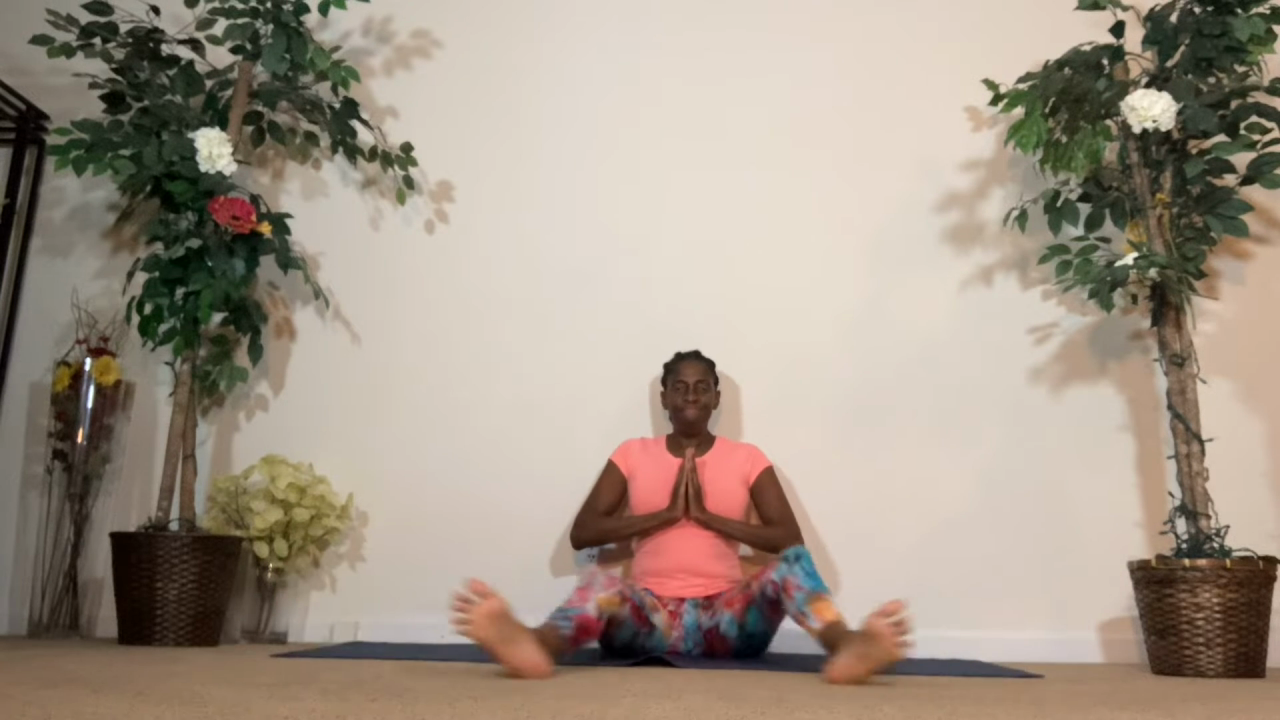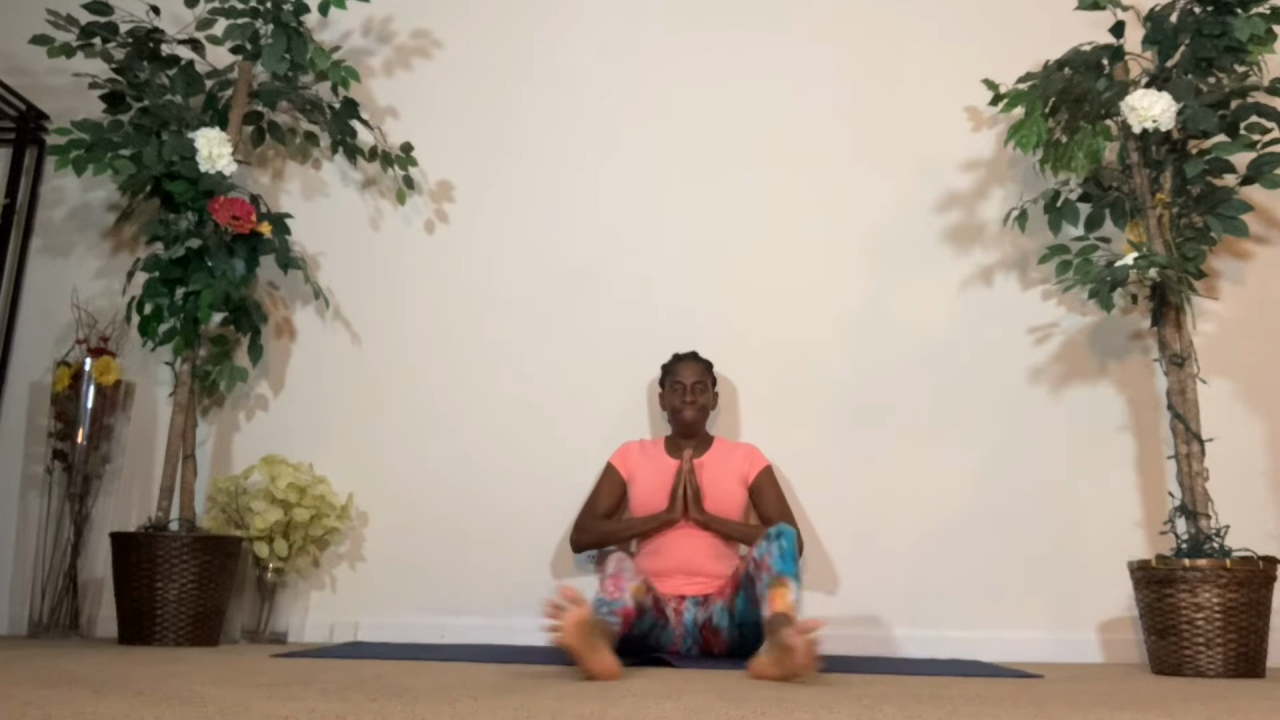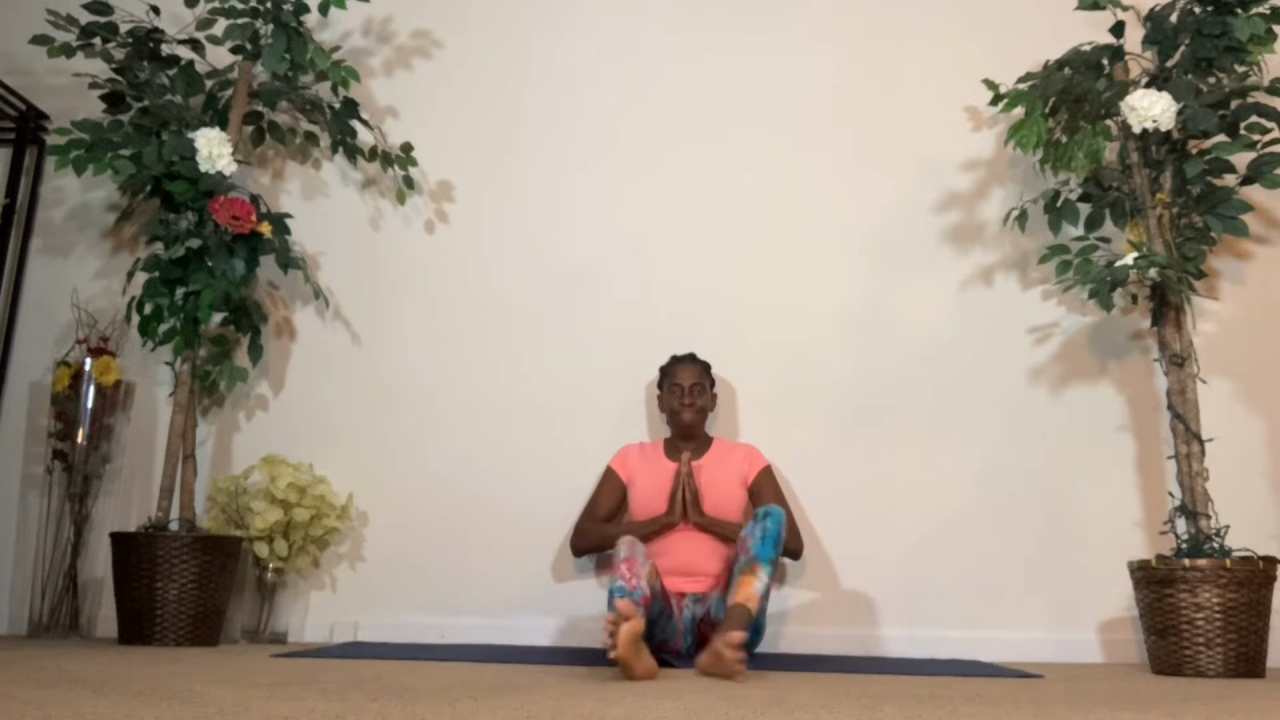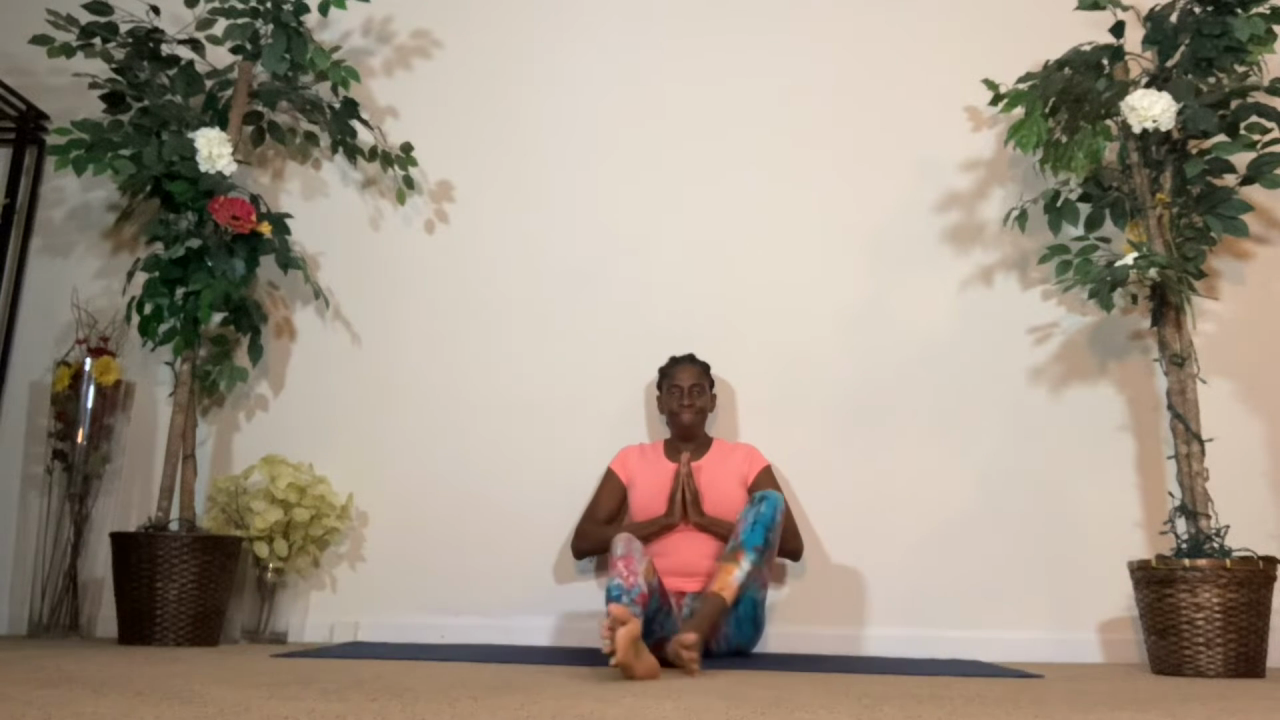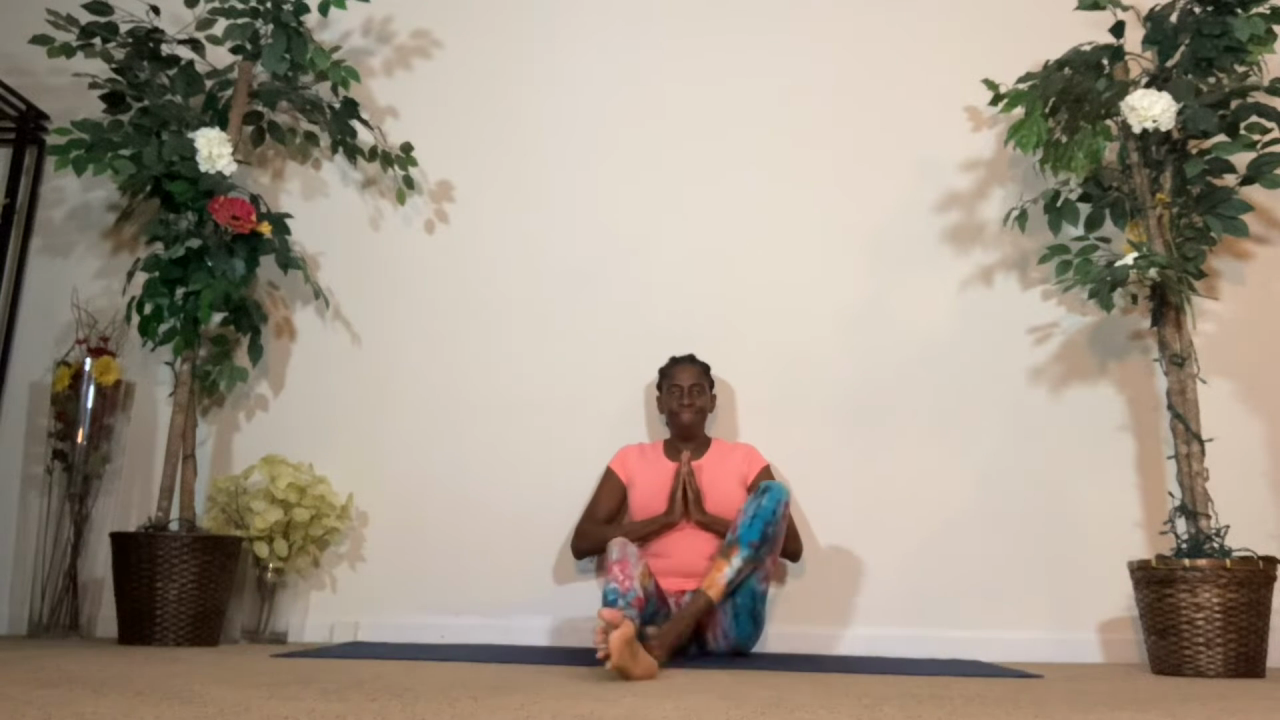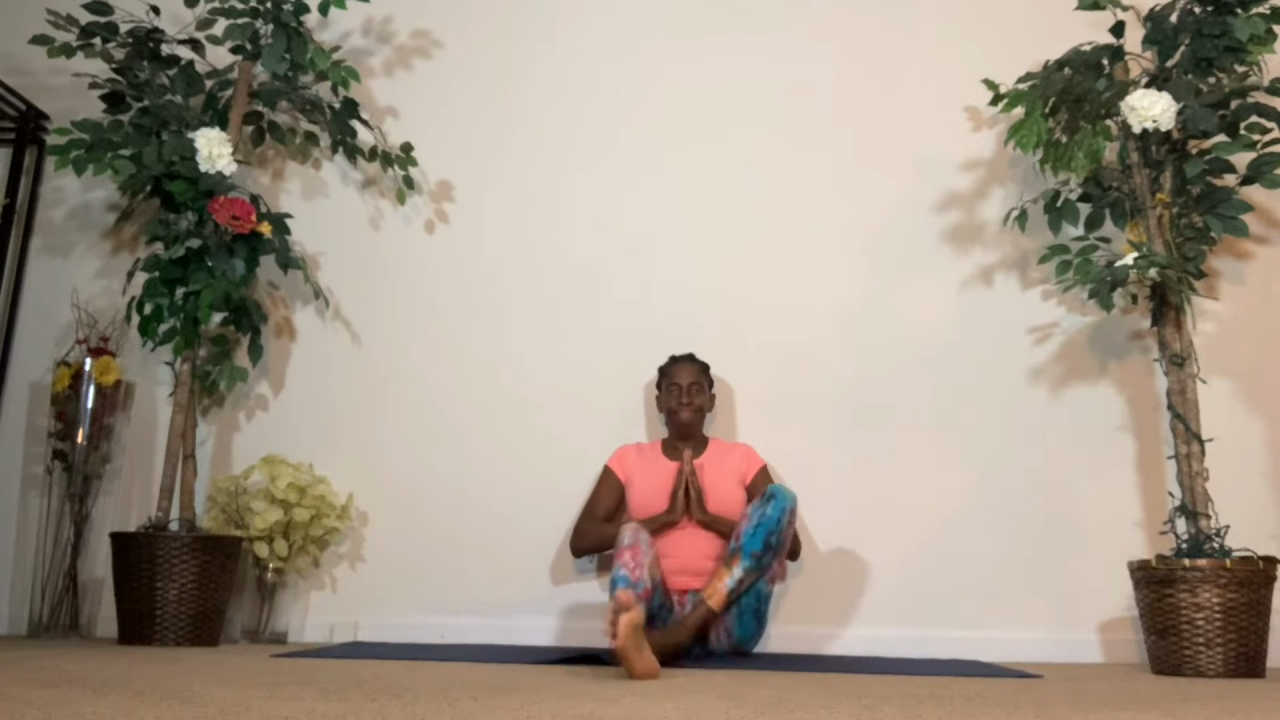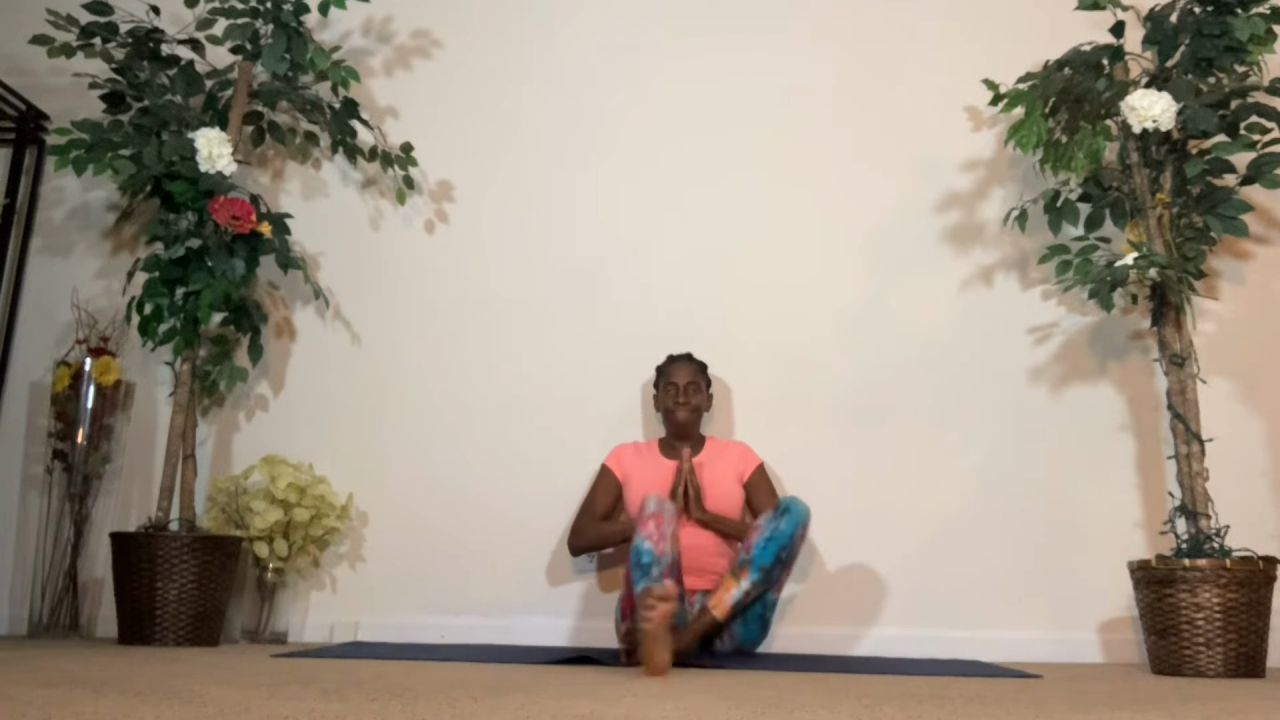
dt=0.1s
person 1, frame 1
left shoulder: (747, 458)
right shoulder: (632, 454)
left elbow: (788, 539)
right elbow: (582, 533)
left wrist: (707, 515)
right wrist: (669, 513)
left hip: (722, 614)
right hip: (651, 614)
left knee: (793, 561)
right knee: (598, 580)
left ankle: (844, 647)
right ankle: (538, 646)
person 1, frame 2
left shoulder: (746, 459)
right shoulder: (631, 457)
left elbow: (793, 542)
right elbow: (580, 536)
left wrist: (706, 516)
right wrist: (666, 514)
left hip: (725, 617)
right hip: (654, 619)
left knee: (779, 536)
right knee: (618, 562)
left ankle: (779, 644)
right ankle: (599, 647)
person 1, frame 3
left shoulder: (745, 459)
right shoulder: (631, 459)
left elbow: (793, 545)
right elbow: (581, 541)
left wrist: (704, 519)
right wrist: (666, 517)
left hip: (721, 613)
right hip: (658, 614)
left knee: (771, 518)
right knee: (629, 548)
left ankle: (729, 642)
right ankle: (629, 638)
person 1, frame 4
left shoulder: (745, 458)
right shoulder: (631, 460)
left elbow: (794, 546)
right elbow: (581, 542)
left wrist: (704, 518)
right wrist: (665, 520)
left hip: (726, 622)
right hip: (656, 614)
left knee: (769, 499)
right knee: (625, 545)
left ankle: (690, 634)
right ankle: (631, 642)
person 1, frame 5
left shoulder: (744, 458)
right shoulder: (630, 460)
left elbow: (792, 548)
right elbow: (582, 542)
left wrist: (705, 516)
right wrist: (666, 518)
left hip: (725, 620)
right hip: (655, 611)
left knee: (773, 493)
right knee: (622, 548)
left ankle: (670, 634)
right ankle: (627, 643)
person 1, frame 6
left shoulder: (742, 458)
right shoulder: (629, 459)
left elbow: (790, 546)
right elbow: (580, 541)
left wrist: (706, 517)
right wrist: (667, 516)
left hip: (725, 622)
right hip: (658, 609)
left knee: (780, 497)
right knee: (632, 534)
left ankle: (675, 637)
right ankle: (636, 638)
person 1, frame 7
left shoulder: (738, 457)
right shoulder: (626, 458)
left elbow: (786, 540)
right elbow: (578, 540)
left wrist: (705, 515)
right wrist: (668, 514)
left hip: (728, 623)
right hip: (662, 608)
left knee: (794, 509)
right knee: (655, 506)
left ankle: (685, 638)
right ankle: (653, 633)
